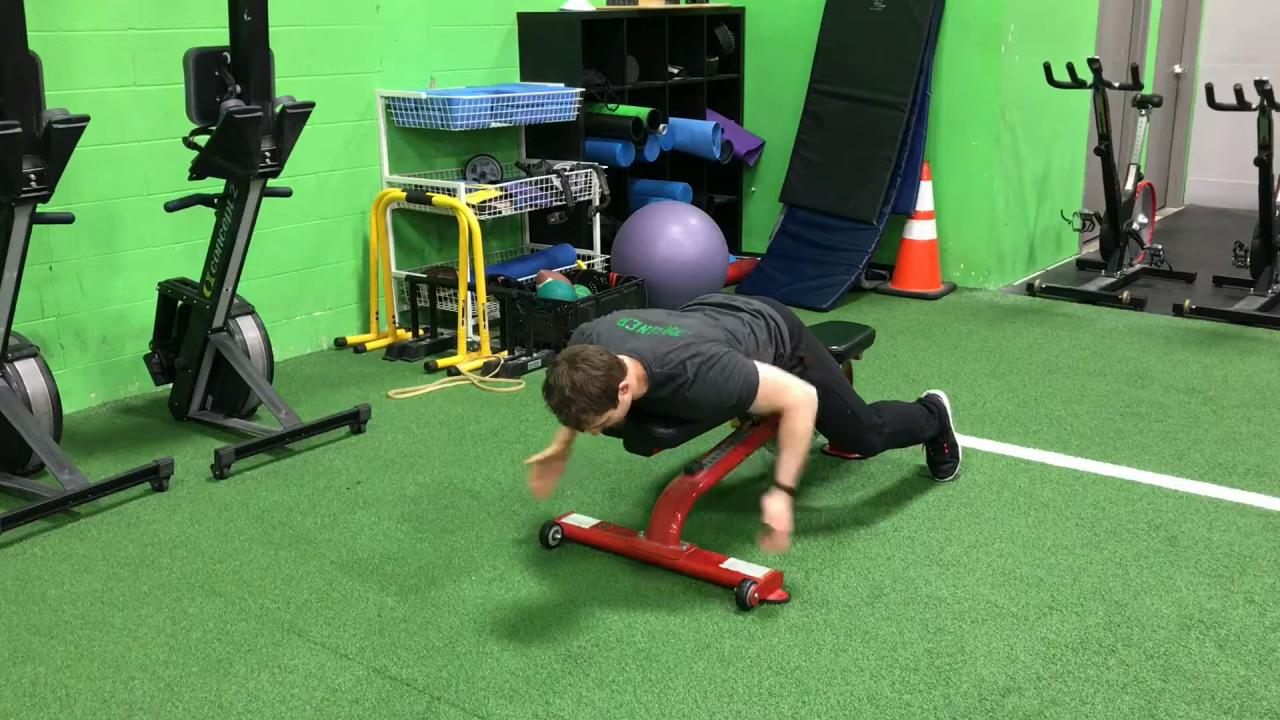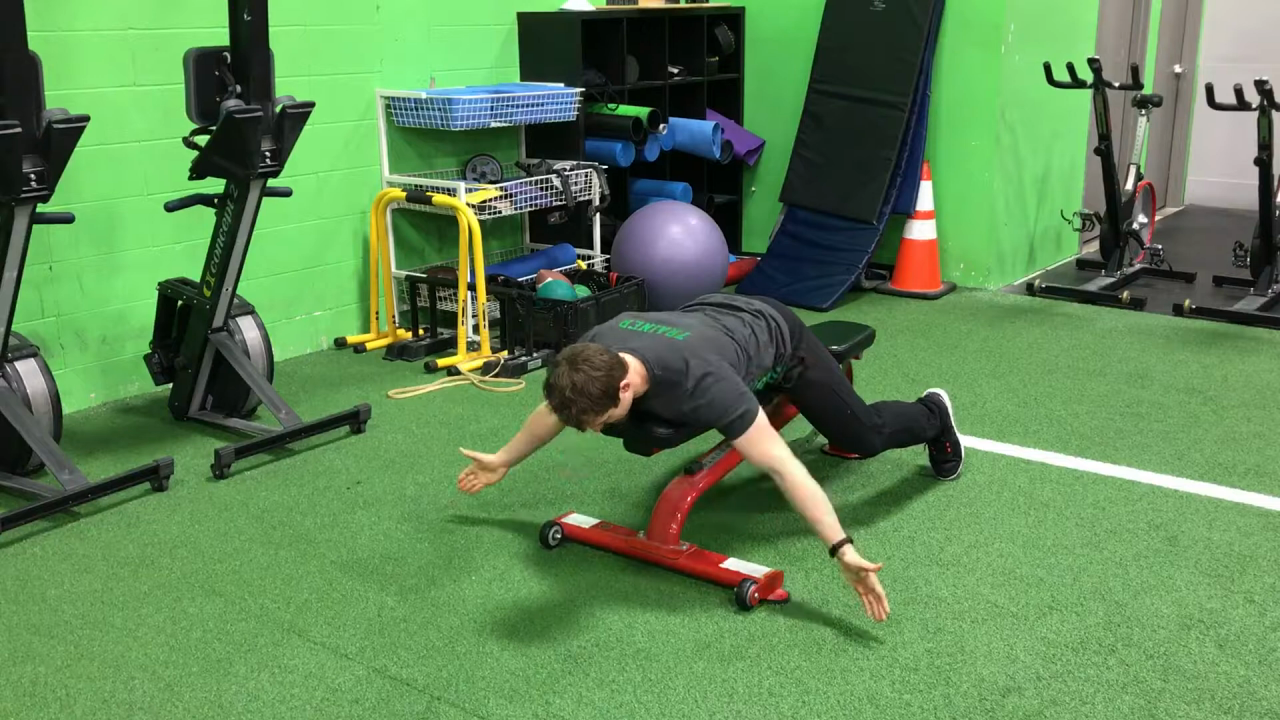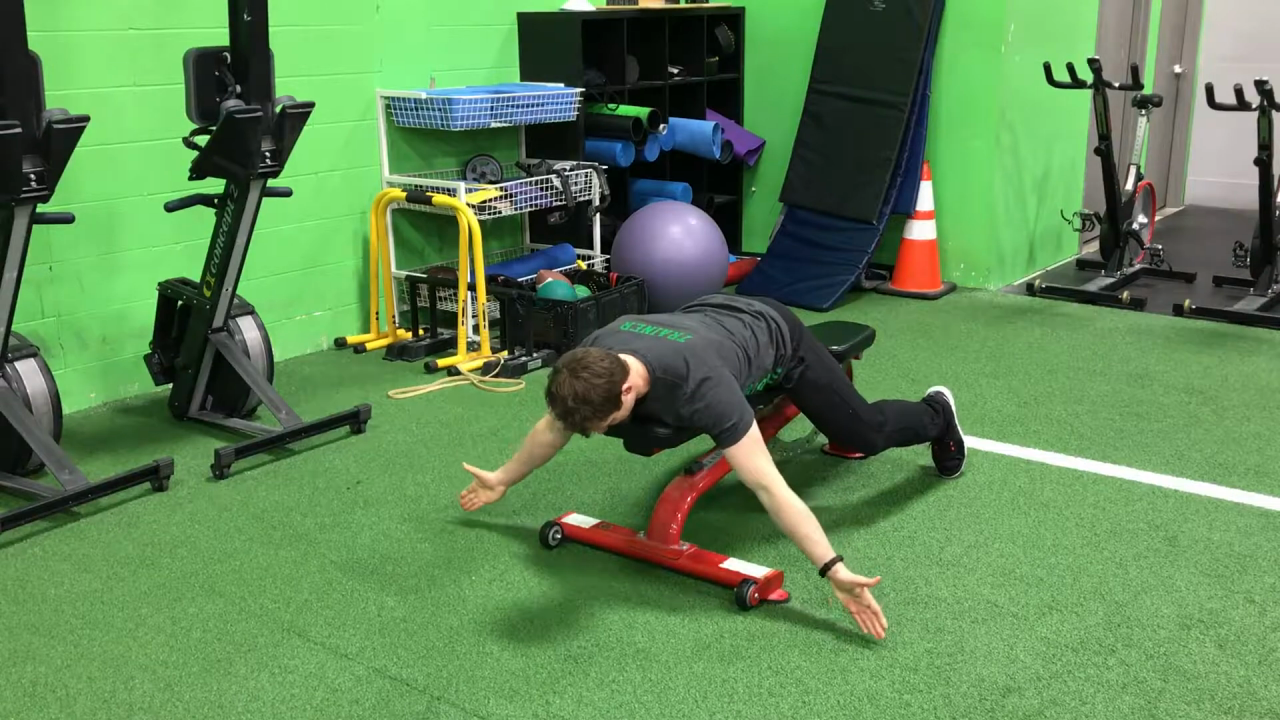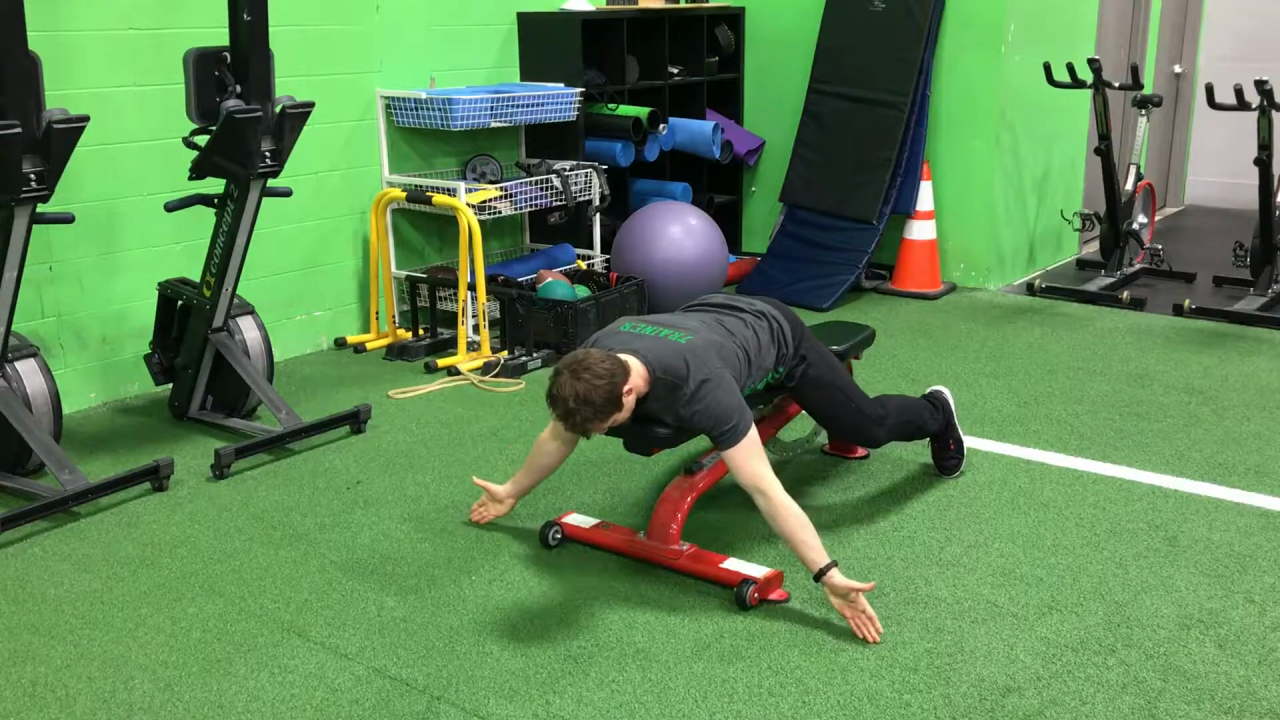
dt=0.3s
person 1, frame 1
left shoulder: (695, 374)
right shoulder: (586, 343)
left elbow: (801, 398)
left wrist: (781, 492)
right wrist: (559, 447)
left hip: (775, 334)
right hip: (715, 313)
left knee: (864, 434)
left ankle: (931, 417)
person 1, frame 2
left shoulder: (699, 383)
right shoulder: (590, 357)
left elbow: (782, 467)
right elbow: (553, 410)
left wrist: (843, 551)
right wrist: (502, 461)
left hip: (776, 335)
right hip: (716, 316)
left knee: (863, 434)
left ankle: (932, 416)
person 1, frame 3
left shoulder: (698, 387)
right shoulder: (591, 362)
left elbow: (767, 486)
right elbow: (554, 426)
left wrist: (834, 570)
right wrist: (502, 480)
left hip: (776, 337)
right hip: (718, 316)
left knee: (865, 431)
left ankle: (936, 415)
person 1, frame 4
left shoulder: (698, 389)
right shoulder: (591, 364)
left elbow: (764, 490)
right elbow: (559, 434)
left wrist: (828, 576)
right wrist: (511, 492)
left hip: (776, 335)
right hip: (717, 316)
left knee: (867, 426)
left ankle: (936, 413)
